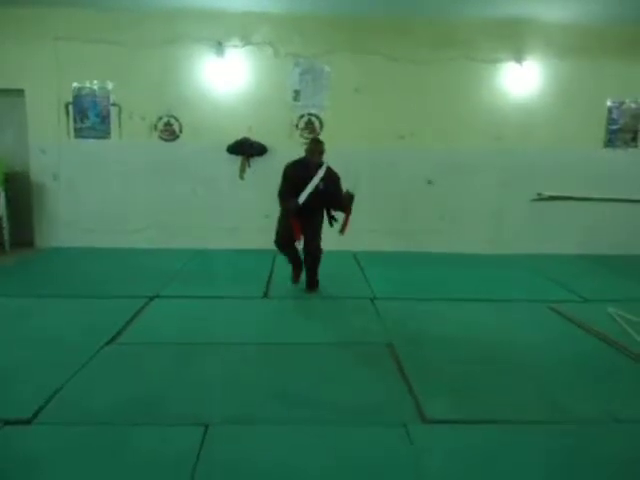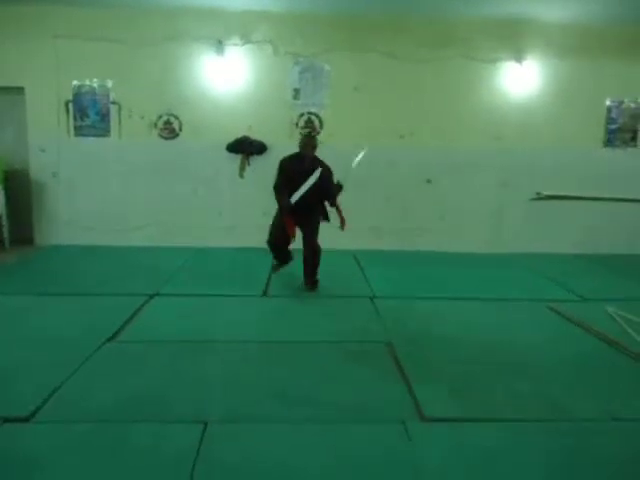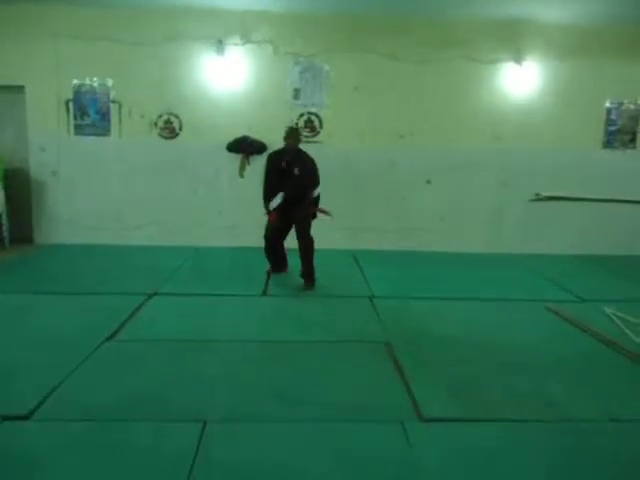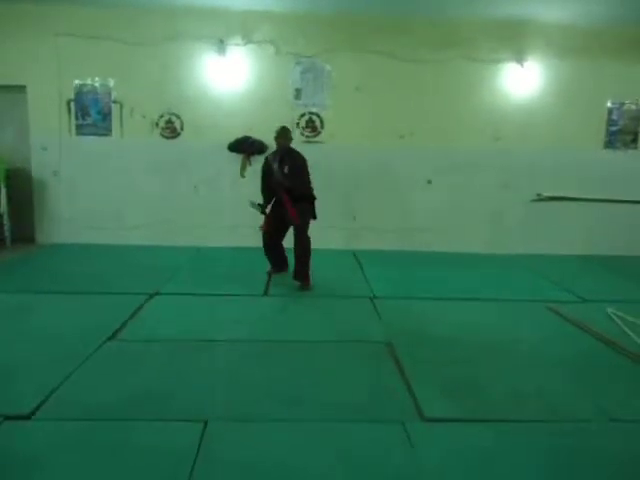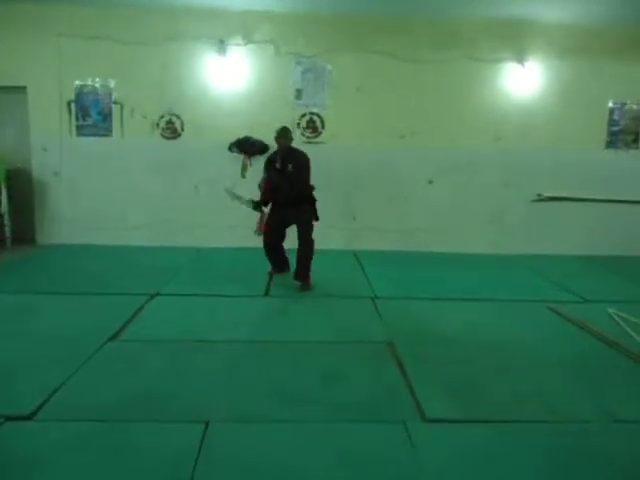
dt=0.2s
person 1, frame 1
left shoulder: (330, 175)
right shoulder: (292, 168)
left elbow: (336, 200)
right elbow: (283, 193)
left wrist: (346, 203)
right wrist: (289, 205)
left hip: (313, 214)
right hip: (292, 210)
left knee: (313, 248)
right knee: (282, 240)
left ankle: (312, 283)
right ankle: (297, 265)
person 1, frame 2
left shoulder: (323, 169)
right shoulder: (287, 163)
left elbow: (328, 193)
right elbow: (279, 187)
left wrist: (336, 191)
right wrist: (284, 202)
left hip: (310, 211)
right hip: (288, 208)
left knee: (311, 245)
right knee: (274, 240)
left ankle: (310, 279)
right ankle: (283, 258)
person 1, frame 3
left shoulder: (307, 161)
right shoulder: (274, 157)
left elbow: (313, 186)
right elbow: (269, 183)
left wrist: (311, 201)
right wrist: (268, 203)
left hip: (301, 205)
right hip: (280, 204)
left knee: (304, 239)
right knee: (271, 237)
left ankle: (309, 276)
right ankle: (279, 265)
person 1, frame 4
left shoulder: (297, 159)
right shoulder: (270, 159)
left elbow: (302, 184)
right elbow: (267, 184)
left wrist: (285, 183)
right wrist: (266, 203)
left hip: (300, 204)
right hip: (280, 204)
left knee: (301, 238)
right knee: (269, 236)
left ankle: (303, 277)
right ankle: (280, 265)
person 1, frame 5
left shoulder: (300, 157)
right shoulder: (271, 159)
left elbow: (302, 180)
right elbow: (269, 184)
left wrist: (277, 178)
right wrist: (262, 202)
left hip: (301, 205)
right hip: (280, 205)
left knee: (305, 239)
right knee: (270, 237)
left ankle: (303, 277)
right ankle: (281, 265)
